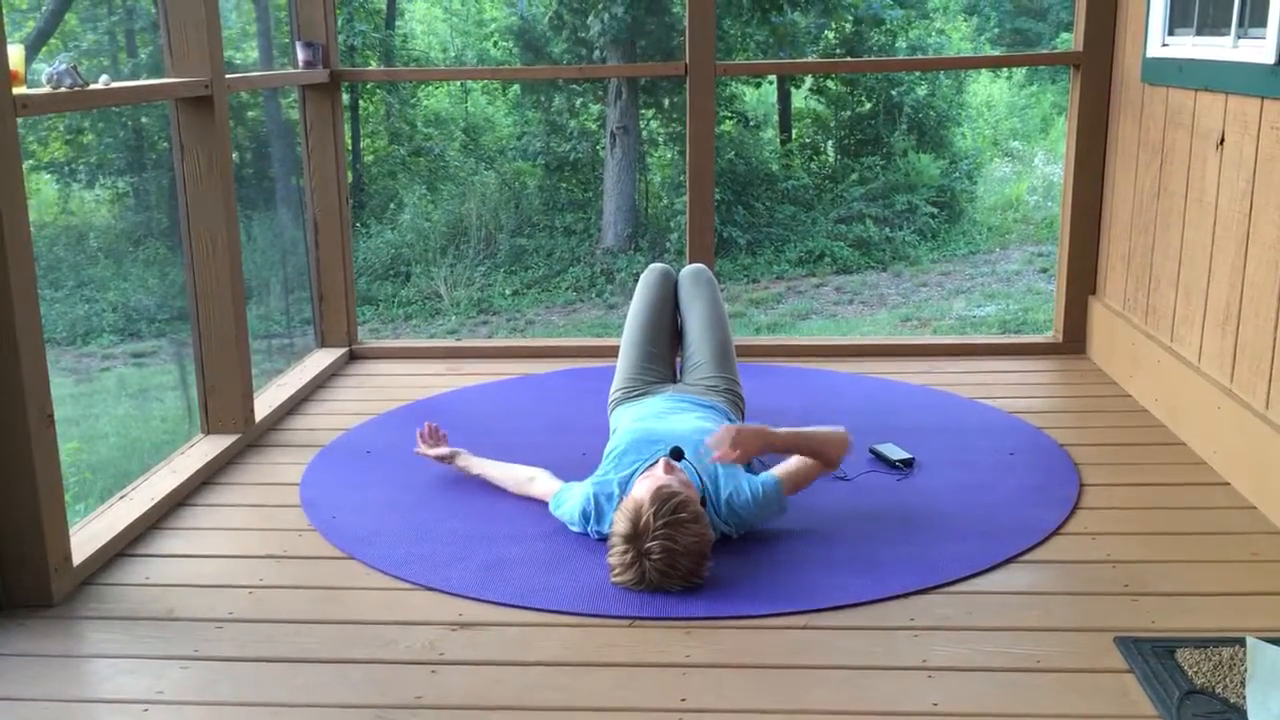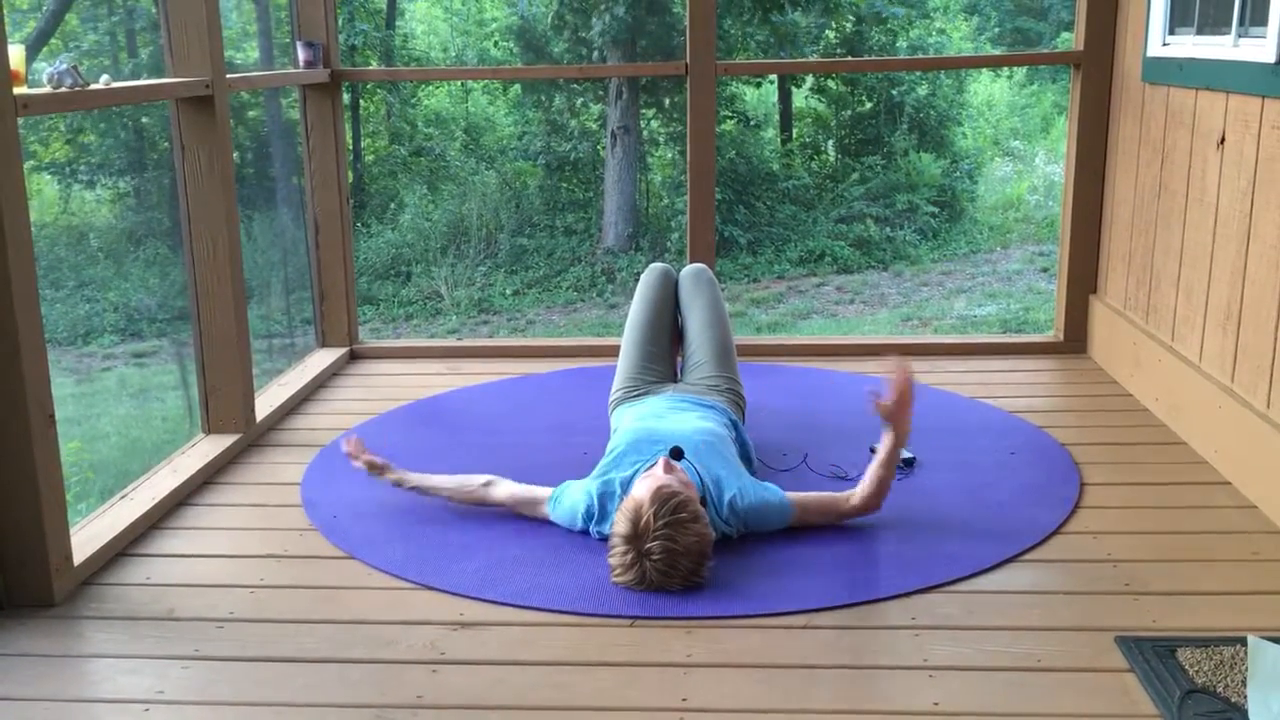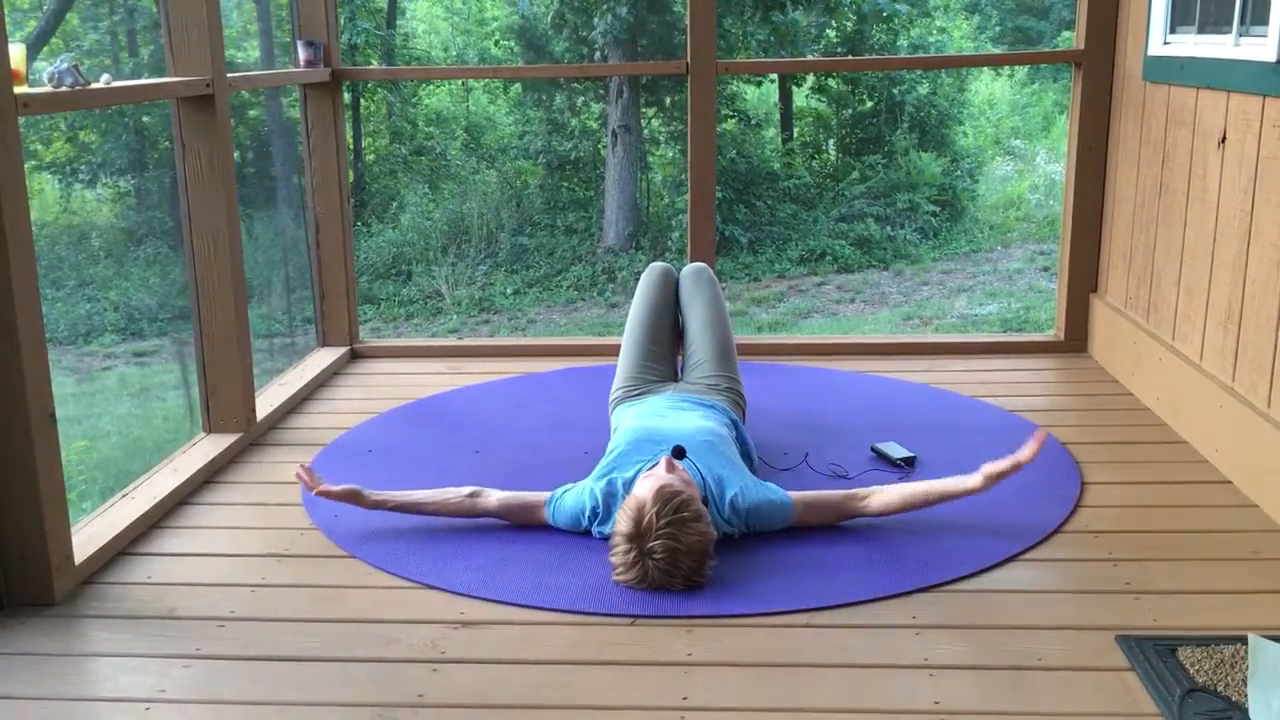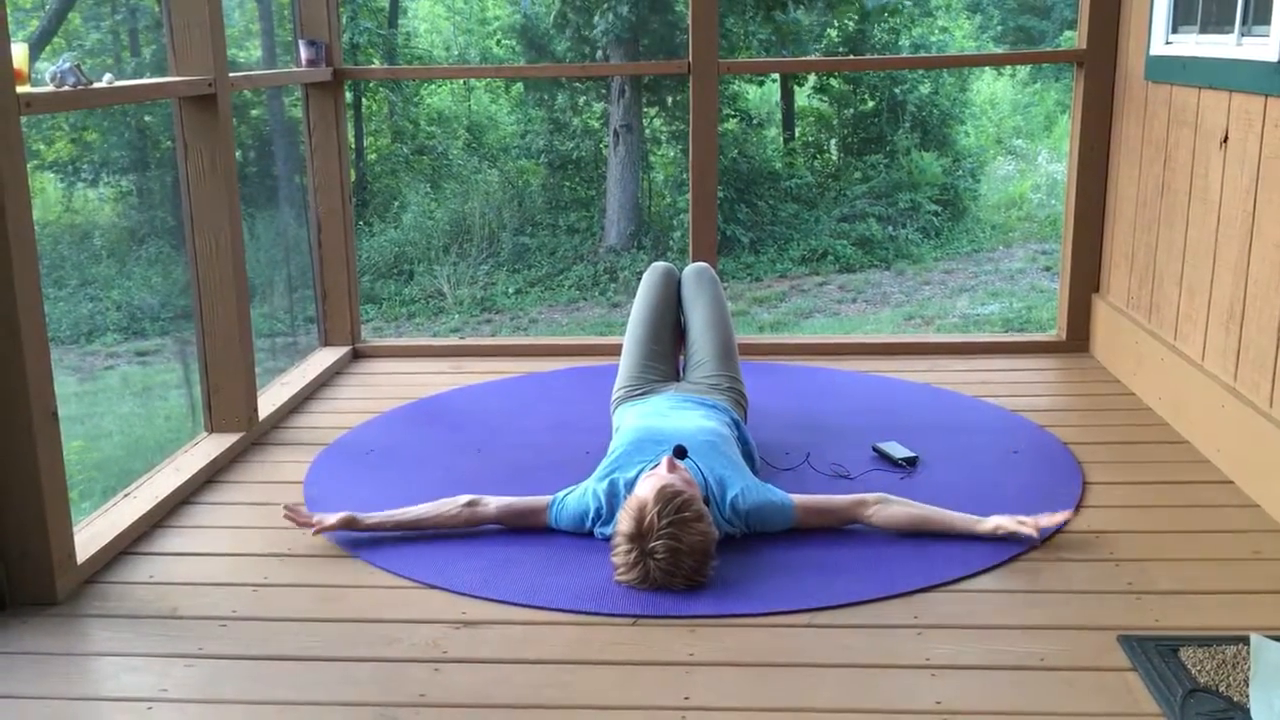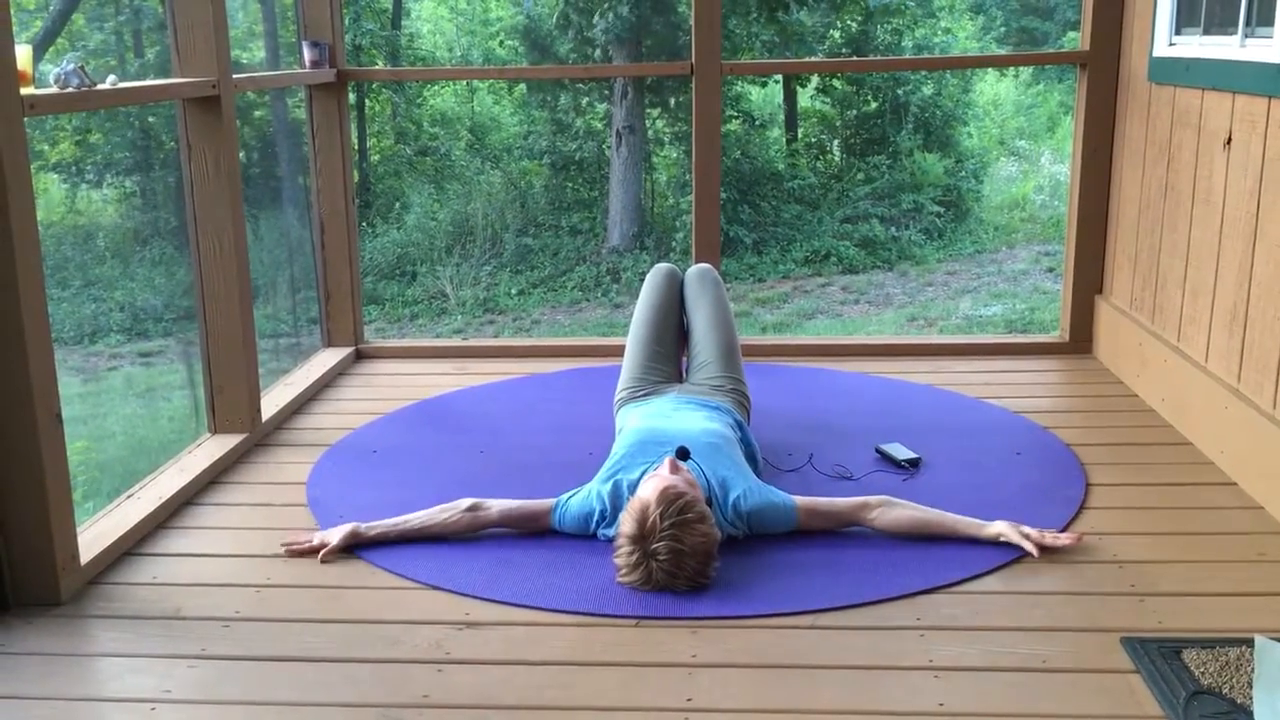
dt=0.3s
person 1, frame 1
left shoulder: (594, 508)
right shoulder: (735, 506)
left elbow: (535, 480)
right elbow: (837, 444)
left wrist: (459, 456)
right wrist: (763, 439)
left hip: (636, 405)
right hip: (712, 403)
left knee: (659, 275)
right knee: (695, 275)
left ankle: (675, 338)
person 1, frame 2
left shoulder: (594, 507)
right shoulder: (731, 505)
left elbow: (493, 490)
right elbow: (858, 501)
left wrist: (396, 474)
right wrist: (894, 434)
left hip: (636, 406)
right hip: (710, 407)
left knee: (658, 275)
right knee: (696, 275)
person 1, frame 3
left shoulder: (597, 507)
right shoulder: (739, 505)
left elbow: (482, 500)
right elbow: (865, 500)
left wrist: (367, 497)
right wrist: (976, 477)
left hip: (638, 402)
right hip: (713, 405)
left knee: (661, 274)
right knee: (698, 273)
left ankle: (676, 278)
person 1, frame 4
left shoulder: (598, 506)
right shoulder: (737, 504)
left elbow: (481, 507)
right elbow: (867, 507)
left wrist: (360, 520)
right wrist: (988, 522)
left hip: (640, 402)
right hip: (714, 404)
left knee: (660, 273)
right knee: (699, 274)
left ankle: (673, 277)
right ankle: (693, 276)
person 1, frame 5
left shoulder: (601, 507)
right shoulder: (740, 506)
left elbow: (479, 510)
right elbow: (868, 509)
left wrist: (358, 530)
right wrist: (991, 527)
left hip: (644, 402)
right hip: (715, 405)
left knee: (665, 275)
right knee: (701, 275)
left ankle: (680, 280)
right ankle: (696, 279)
